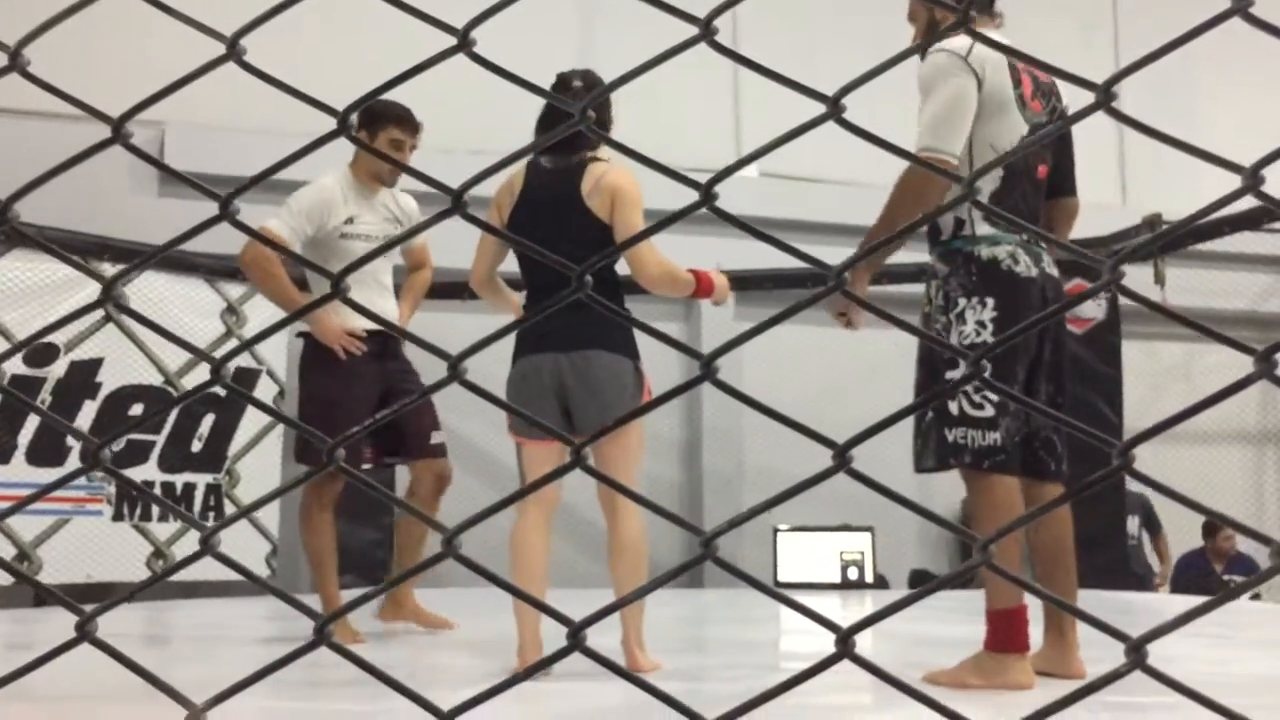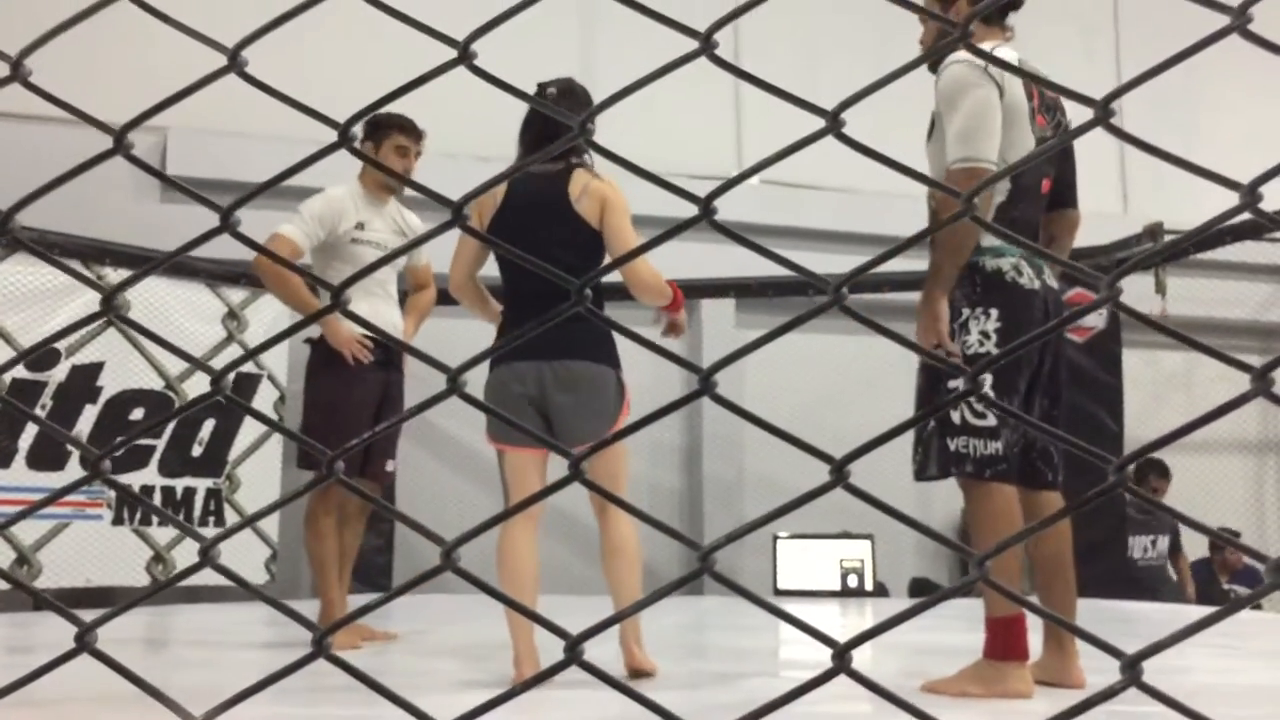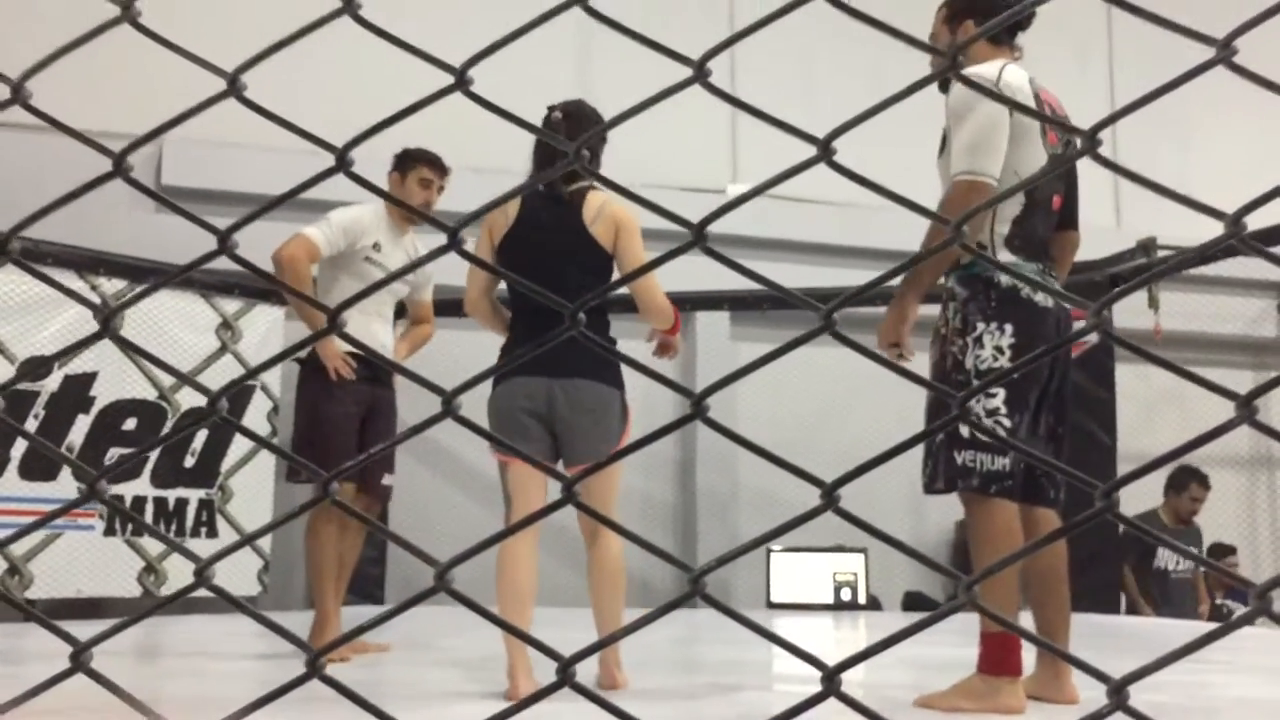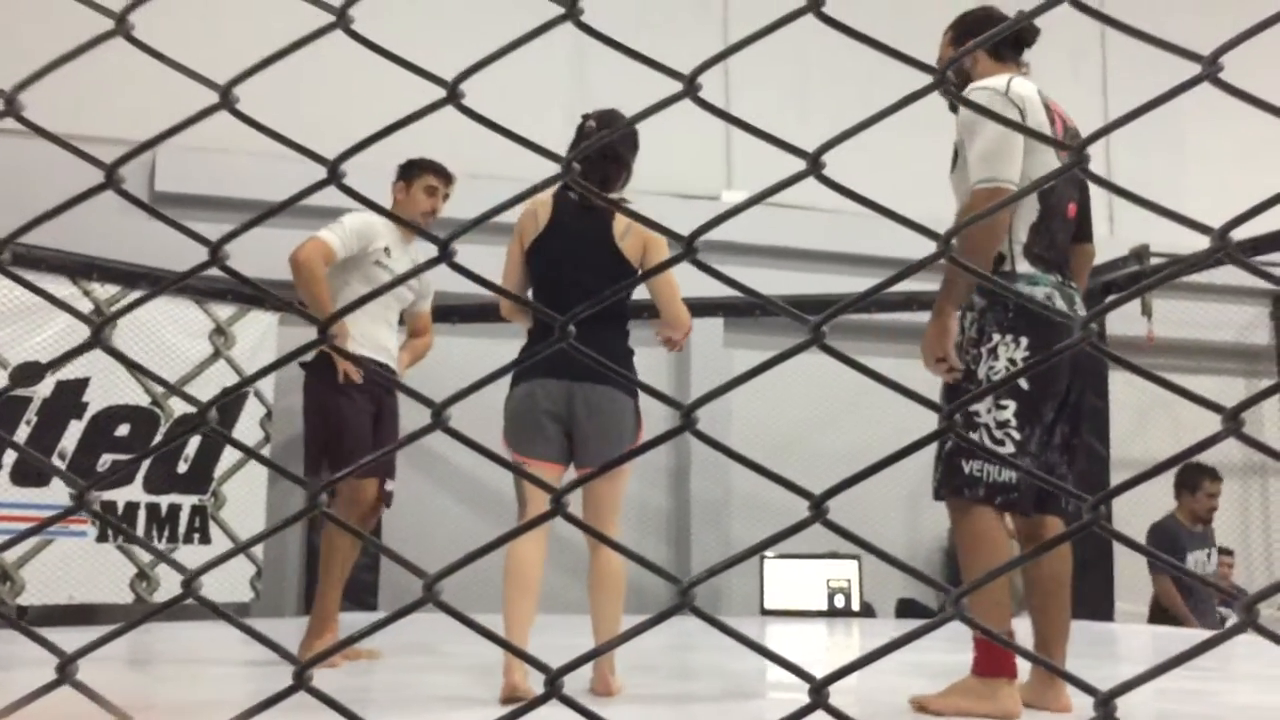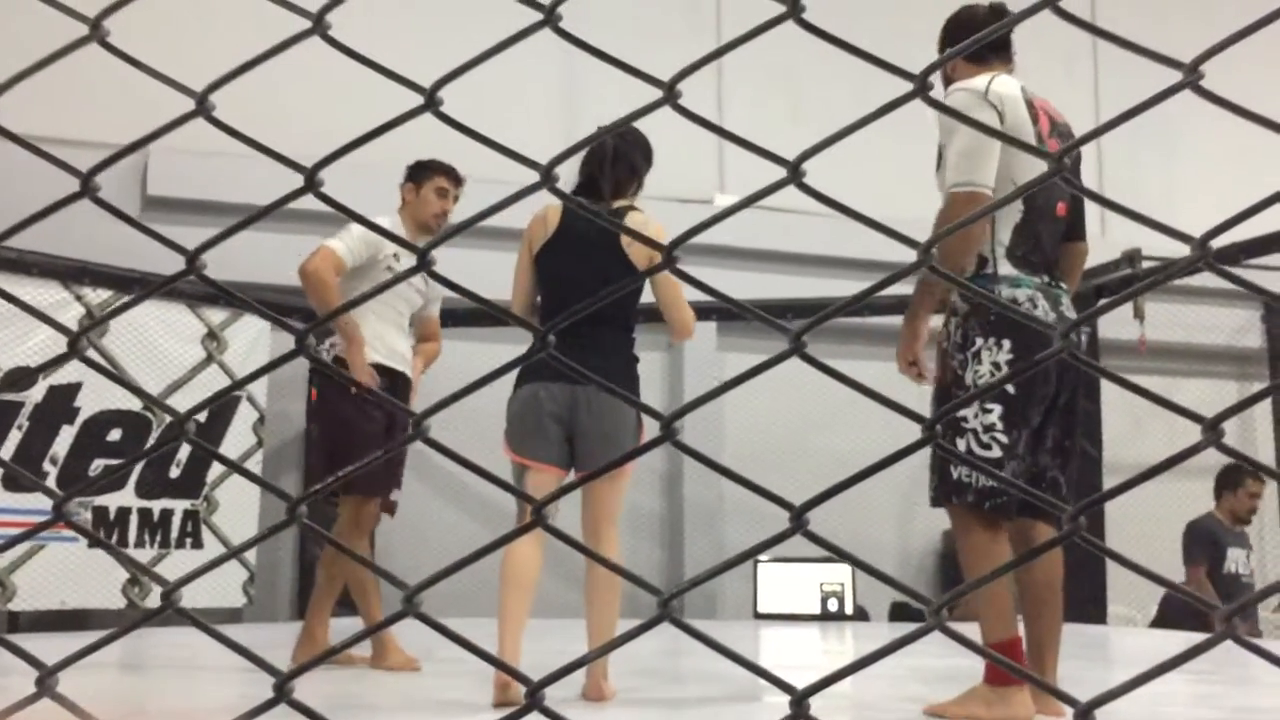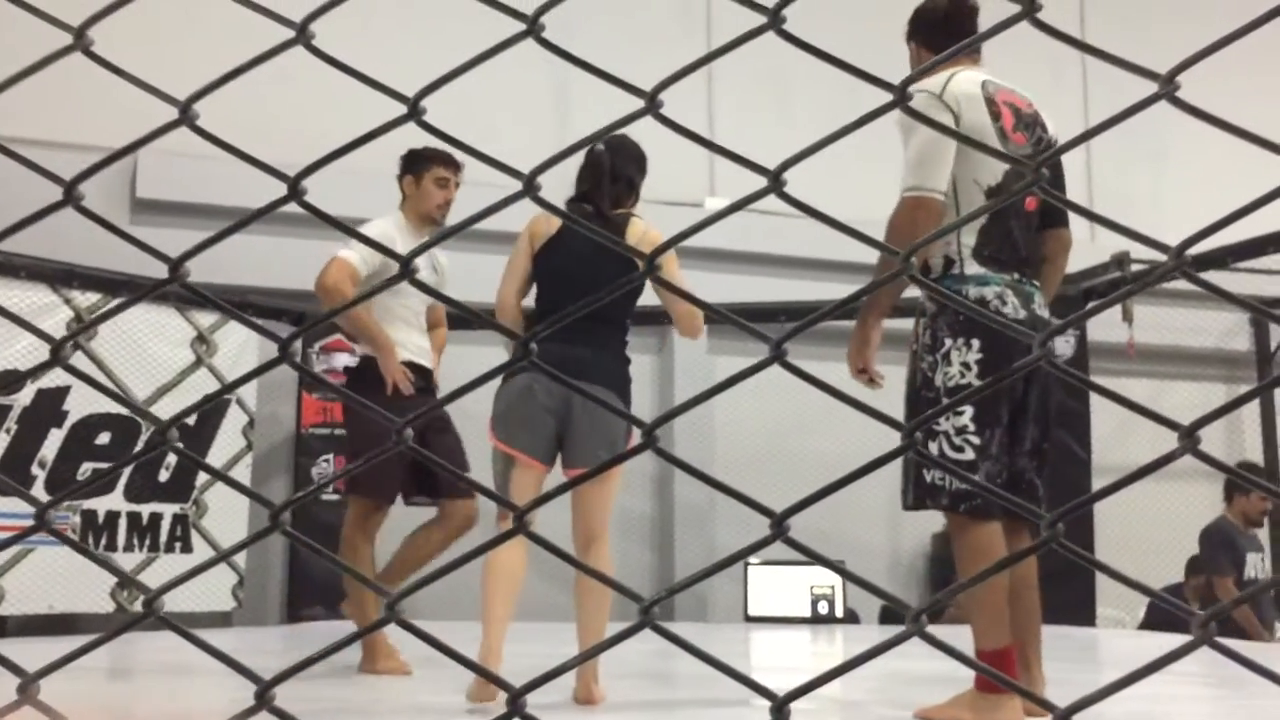
dt=0.4s
person 1, frame 1
left shoulder: (953, 56)
right shoulder: (1039, 79)
left elbow: (930, 174)
right elbow: (1063, 204)
left wrist: (862, 265)
left hip: (978, 275)
right hip: (1037, 280)
left knee: (983, 458)
right knee: (1037, 463)
left ankle: (1006, 651)
right ankle: (1061, 644)
person 1, frame 2
left shoulder: (967, 67)
right shoulder: (1039, 89)
left elbow: (968, 187)
left wrist: (934, 294)
left hip: (984, 286)
right hip: (1035, 288)
left knee: (983, 468)
right knee: (1035, 474)
left ankle: (1005, 660)
right ankle: (1061, 653)
person 1, frame 3
left shoulder: (979, 83)
right shoulder: (1049, 106)
left elbow: (969, 199)
left wrist: (907, 296)
left hip: (992, 301)
right hip: (1042, 307)
left knee: (986, 483)
right knee: (1034, 490)
person 1, frame 4
left shoulder: (991, 95)
right shoulder: (1058, 119)
left elbow: (989, 207)
right elbow: (1082, 246)
left wrist: (945, 311)
left hip: (1010, 311)
right hip: (1060, 317)
left knee: (974, 489)
right knee: (1040, 500)
person 1, frame 5
left shoulder: (970, 95)
right shoulder: (1053, 118)
left elbow: (967, 207)
right elbow: (1074, 245)
left wrist: (918, 314)
left hip: (995, 314)
right hip: (1050, 320)
left knee: (971, 497)
right knee: (1032, 506)
person 1, frame 6
left shoulder: (933, 94)
right shoulder: (1030, 110)
left elbow: (921, 212)
right elbow: (1057, 238)
left wrist: (869, 319)
left hip: (967, 313)
right hip: (1025, 318)
left knee: (966, 502)
right knee: (1010, 504)
person 2, frame 1
left shoulder: (515, 183)
right shoulder: (612, 178)
left elbow: (481, 278)
right elbow: (649, 273)
right wrist: (708, 284)
left hip: (535, 354)
right hip: (603, 352)
left knee: (536, 502)
right knee: (621, 501)
left ankle: (529, 648)
right ankle: (634, 646)
person 2, frame 2
left shoulder: (496, 191)
right shoulder: (597, 187)
left elbow: (460, 281)
right elbow: (640, 281)
right wrist: (674, 302)
left hip: (515, 363)
right hip: (585, 359)
left knee: (521, 510)
right knee: (613, 505)
left ankle: (525, 657)
right ankle: (633, 643)
person 2, frame 3
left shoulder: (505, 209)
right shoulder: (610, 211)
left elbow: (476, 301)
right elbow: (651, 304)
right wrist: (671, 328)
left hip: (520, 380)
right hip: (590, 380)
left knee: (522, 523)
right knee: (601, 528)
left ankle: (519, 670)
right ankle: (611, 663)
person 2, frame 4
left shoulder: (535, 212)
right shoulder: (639, 226)
left elbow: (510, 306)
right elbow: (675, 318)
right wrist: (678, 331)
left hip: (538, 381)
right hip: (606, 385)
left knee: (531, 522)
right knee: (604, 532)
left ankle: (515, 666)
right ankle: (605, 670)
person 2, frame 5
left shoulder: (545, 220)
right shoulder: (645, 231)
left elbow: (521, 309)
right elbow: (683, 327)
right wrist: (638, 315)
left hip: (541, 384)
right hip: (609, 389)
left knee: (528, 523)
right knee: (602, 536)
left ankle: (507, 665)
right ankle: (598, 675)
person 2, frame 6
left shoulder: (543, 223)
right shoulder: (646, 237)
left elbow: (505, 307)
right elbow: (691, 326)
right wrist: (671, 292)
left hip: (532, 380)
right hip: (602, 387)
left knee: (513, 521)
right knee: (592, 538)
left ankle: (490, 658)
right ankle: (588, 677)
person 3, frame 1
left shoulder: (405, 206)
right shoulder: (321, 198)
left elbow: (421, 267)
right elbow: (255, 256)
left wrist: (404, 315)
right wrist: (314, 316)
left hip: (391, 350)
right hip: (338, 351)
left knee: (434, 470)
right knee: (327, 481)
left ankle: (399, 595)
right ankle: (333, 612)
person 3, frame 2
left shoulder: (408, 223)
right shoulder: (333, 205)
left elbow: (424, 287)
right elbow: (269, 261)
left wrist: (407, 330)
right wrist: (327, 320)
left hip: (390, 362)
right hip: (344, 358)
left knee: (366, 493)
right knee: (332, 487)
left ankle: (340, 612)
right ankle: (331, 615)
person 3, frame 3
left shoulder: (418, 257)
right shoulder: (353, 221)
left elbow: (424, 321)
right elbow: (287, 257)
left wrist: (399, 351)
right wrist: (322, 333)
left hip: (380, 379)
right hip: (335, 370)
left knee: (366, 502)
right knee: (336, 494)
left ankle: (334, 626)
right ankle: (325, 626)
person 3, frame 4
left shoulder: (421, 266)
right shoulder: (364, 227)
left elbow: (422, 333)
right elbow: (305, 259)
left wrist: (401, 360)
right wrist: (335, 333)
left hip: (382, 382)
right hip: (341, 374)
left knee: (368, 507)
right knee: (356, 494)
left ankle: (320, 633)
right ankle: (324, 628)
person 3, frame 5
left shoulder: (430, 272)
right shoulder: (372, 234)
left elbow: (430, 338)
right elbow: (315, 269)
left wrist: (416, 367)
right wrist: (352, 341)
left hip: (394, 391)
right hip: (353, 384)
left knee: (363, 515)
right knee: (360, 510)
left ankle: (313, 637)
right ankle: (382, 641)
person 3, frame 6
left shoulder: (436, 258)
right shoulder: (381, 235)
right elbow: (330, 284)
right wrist: (383, 347)
left hip: (423, 391)
right hip: (382, 387)
left knee: (461, 510)
right knee: (366, 512)
left ankle: (368, 601)
right ankle: (374, 644)
